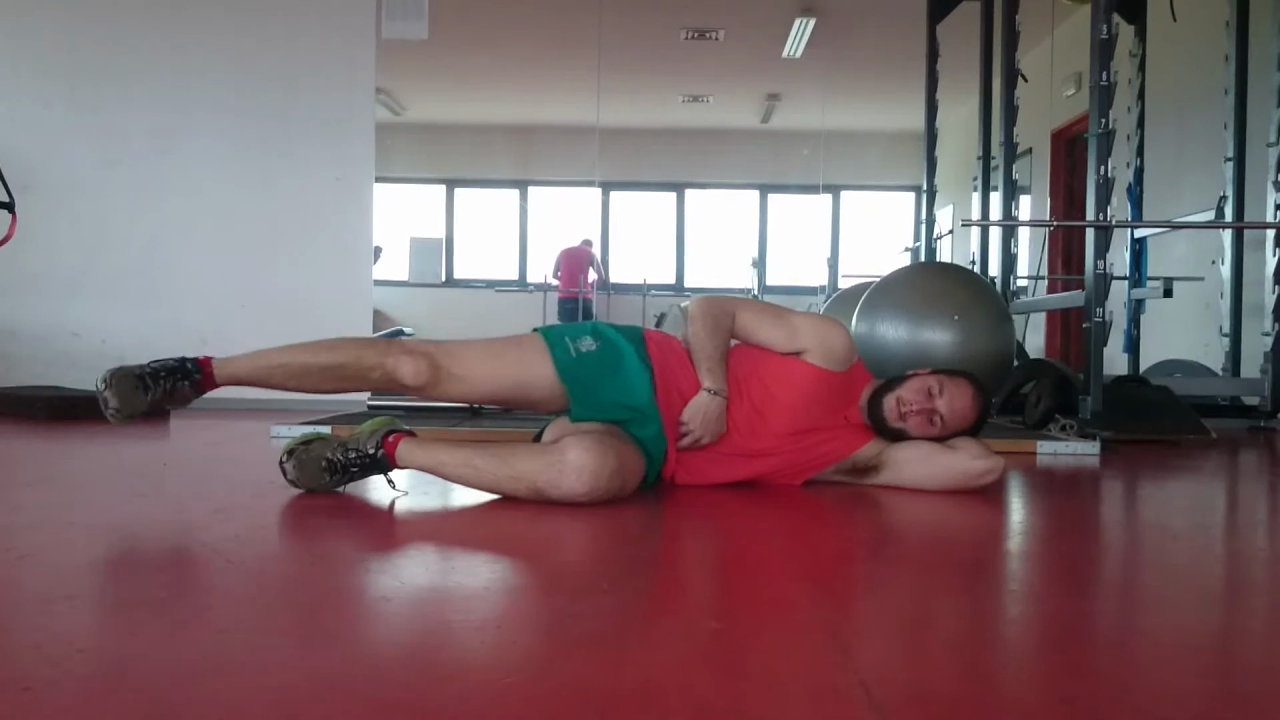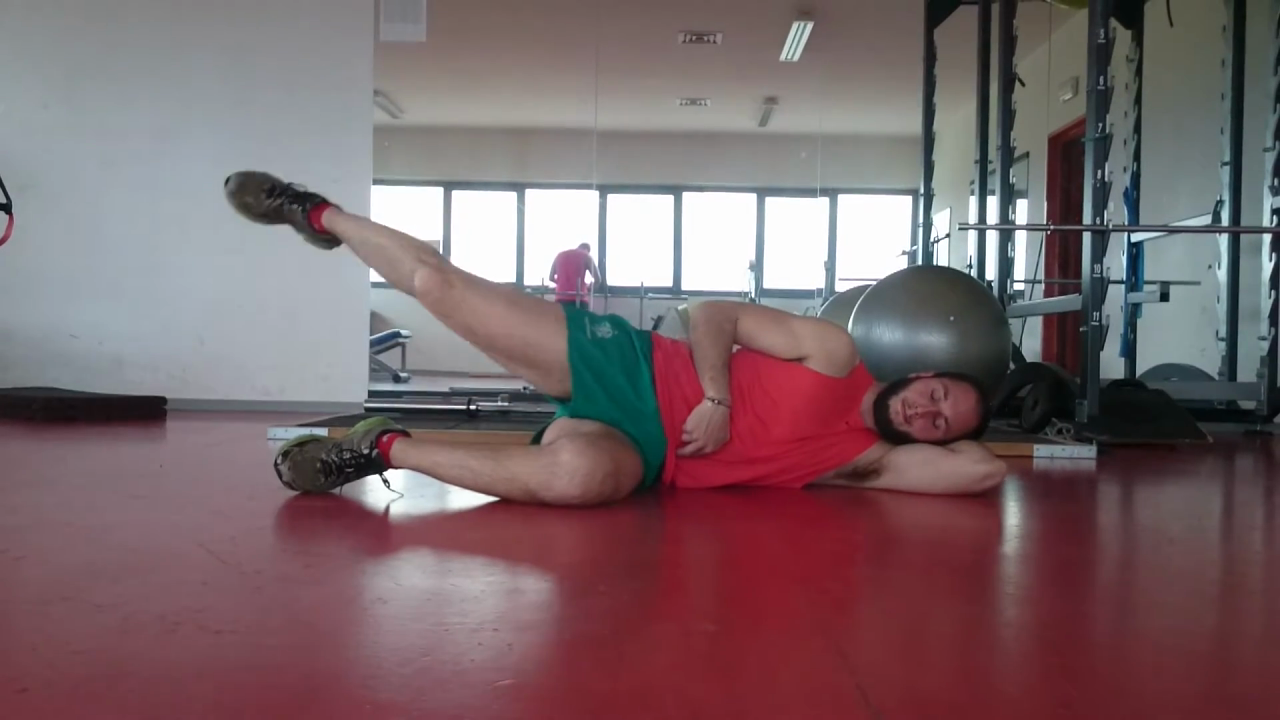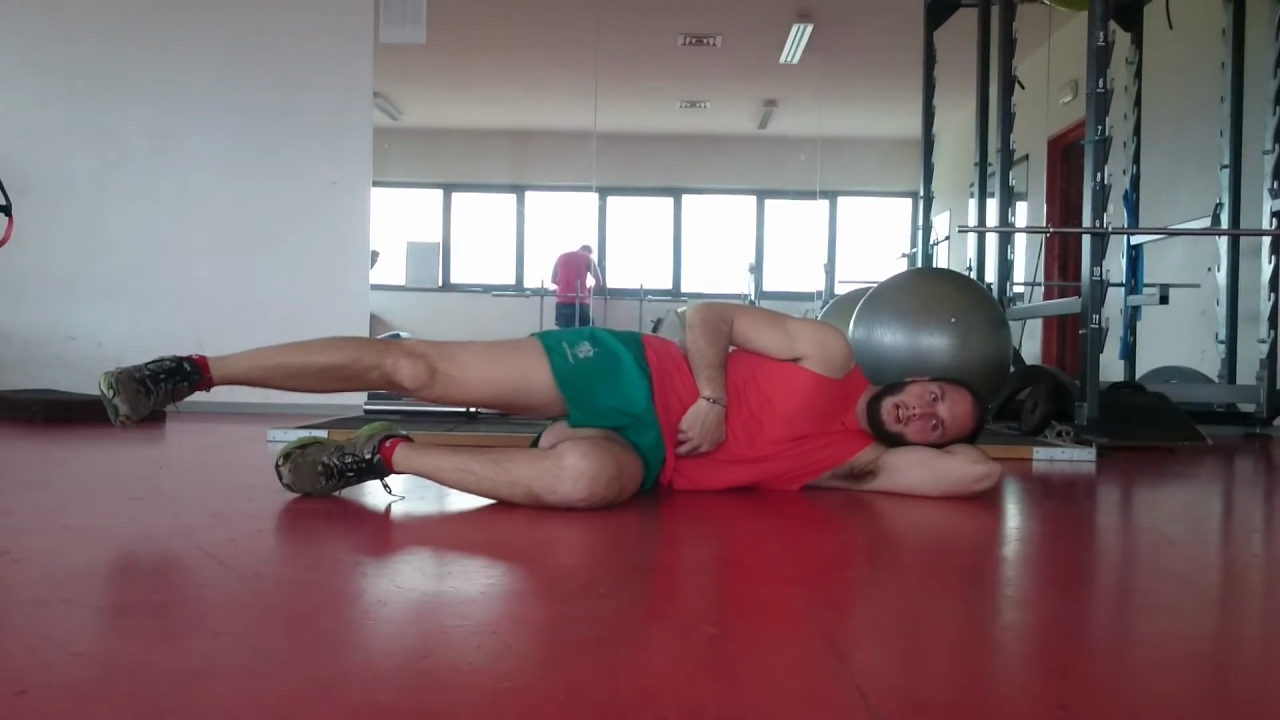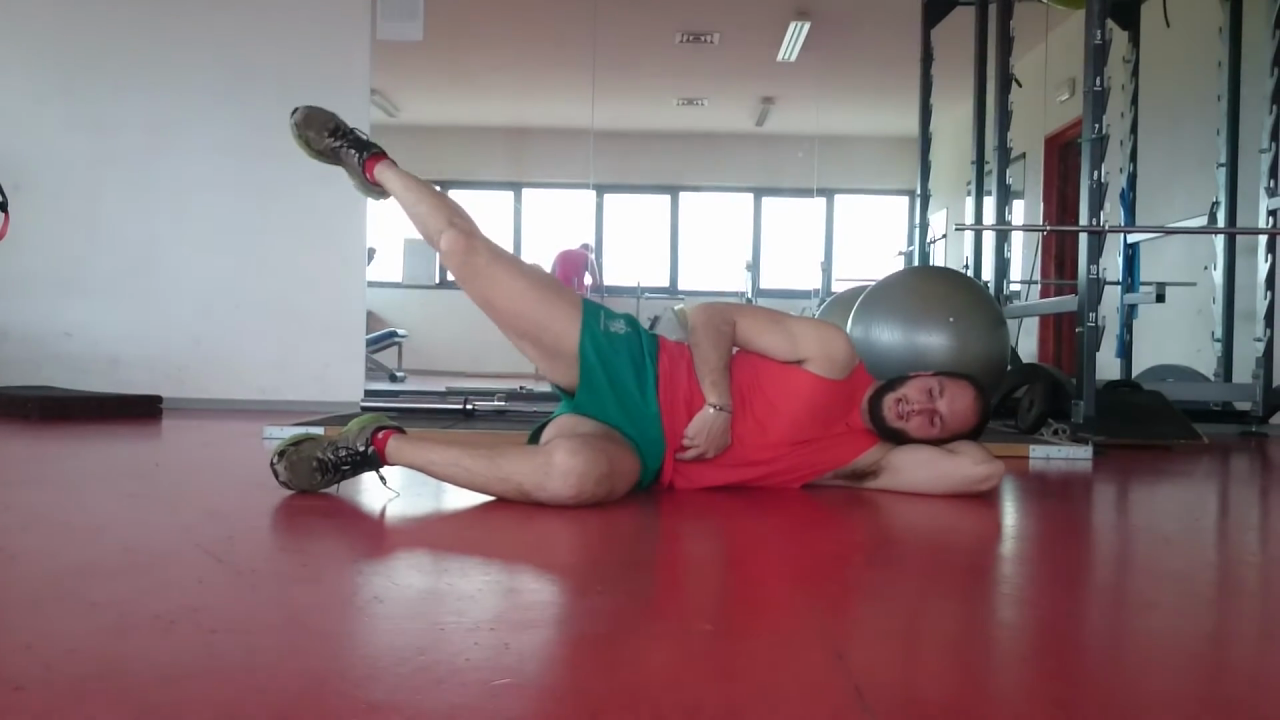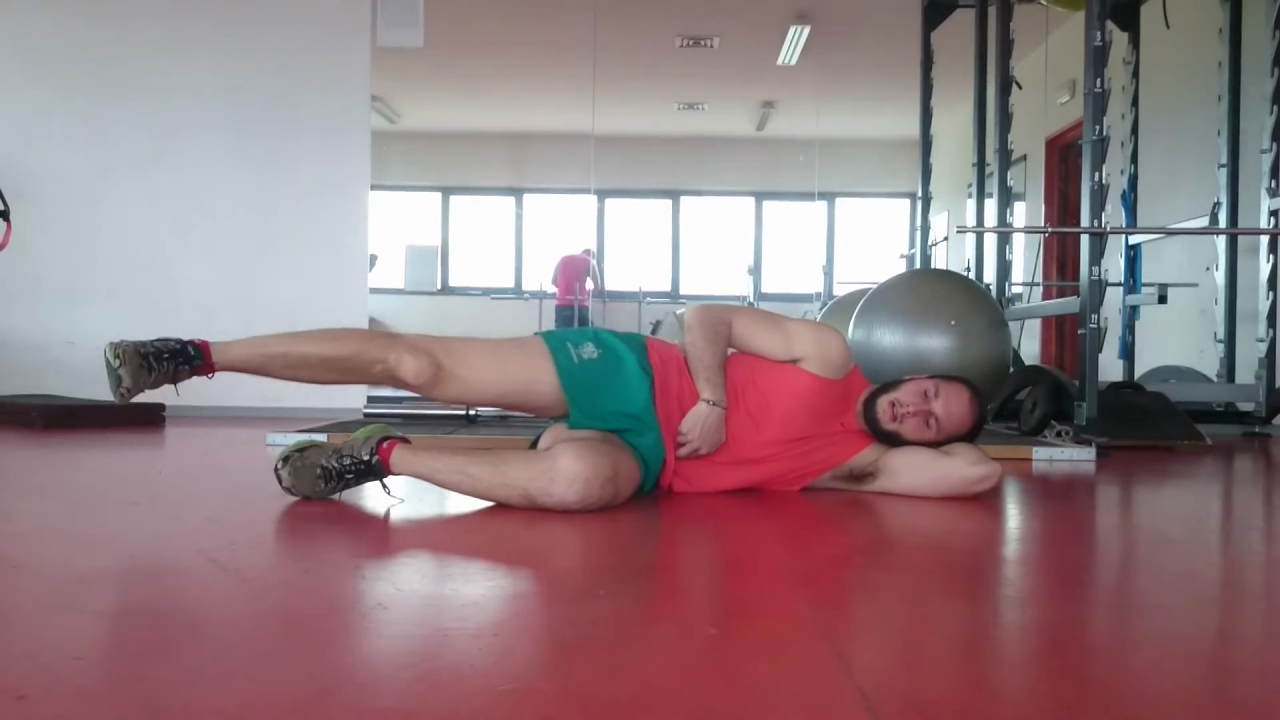
dt=1s
person 1, frame 1
left shoulder: (866, 457)
right shoulder: (831, 348)
left elbow: (981, 465)
right elbow: (712, 308)
right wrist: (714, 389)
left hip: (646, 448)
right hip: (627, 366)
left knee: (583, 471)
right knee: (414, 363)
left ankle: (388, 449)
right ankle: (202, 371)
person 1, frame 2
left shoulder: (865, 459)
right shoulder: (833, 353)
left elbow: (984, 470)
right elbow: (714, 311)
right wrist: (716, 394)
left hip: (644, 445)
right hip: (634, 364)
left knee: (582, 473)
right knee: (434, 280)
left ankle: (381, 450)
right ankle: (315, 213)
person 1, frame 3
left shoulder: (860, 463)
right shoulder: (830, 356)
left elbow: (977, 473)
right elbow: (709, 316)
right wrist: (712, 398)
left hip: (646, 452)
right hip: (623, 373)
left knee: (584, 476)
right knee: (413, 363)
left ankle: (382, 455)
right ankle: (195, 369)
person 1, frame 4
left shoulder: (869, 460)
right shoulder: (834, 357)
left elbow: (981, 472)
right elbow: (712, 315)
right wrist: (716, 404)
left hip: (642, 449)
right hip: (631, 365)
left knee: (581, 475)
right knee: (463, 248)
left ankle: (379, 447)
person 1, frame 5
left shoulder: (863, 463)
right shoulder: (828, 355)
right elbow: (708, 317)
right wrist: (712, 400)
left hip: (641, 452)
right hip: (623, 375)
left knee: (576, 478)
right knee: (417, 362)
left ankle: (381, 456)
right ankle: (197, 354)
